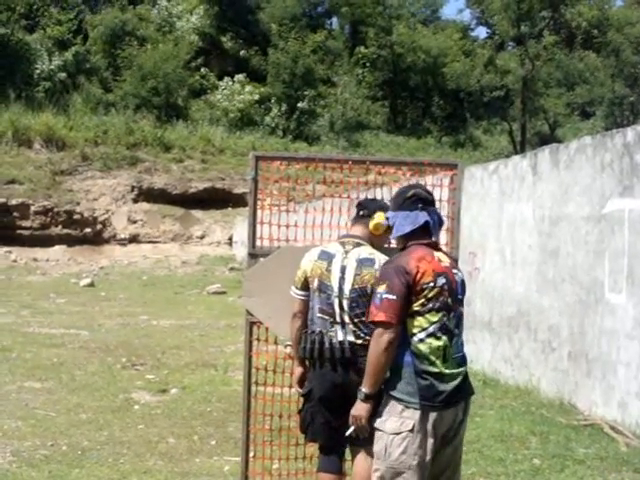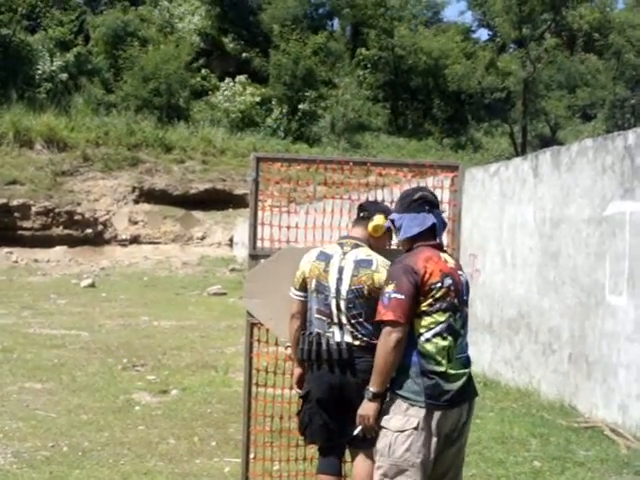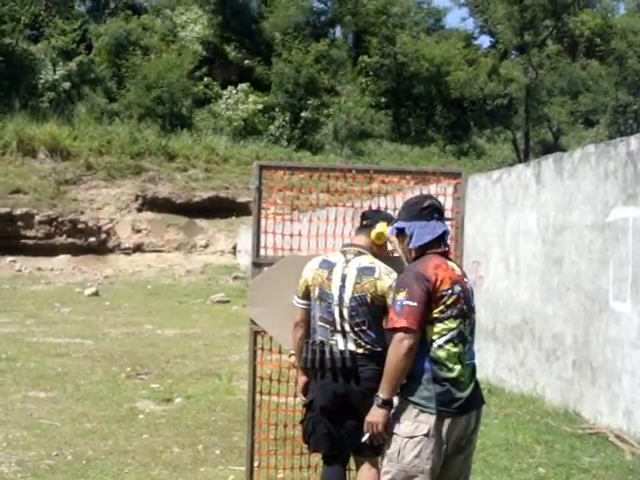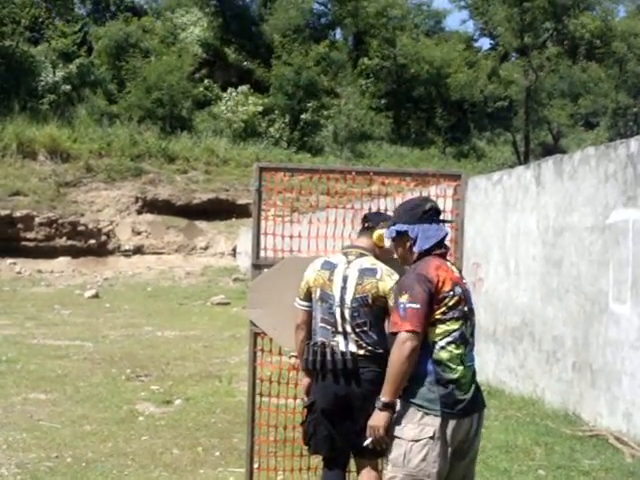
dt=0.4s
person 1, frame 1
left shoulder: (400, 266)
right shoulder: (451, 267)
left elbow: (386, 336)
left wrist: (365, 395)
left hip: (412, 399)
right hip: (454, 396)
person 1, frame 2
left shoulder: (408, 266)
right shoulder: (455, 267)
left elbow: (394, 335)
left wrist: (373, 394)
left hip: (417, 399)
right hip: (459, 396)
person 1, frame 3
left shoulder: (417, 274)
right shoulder: (458, 274)
left elbow: (405, 342)
left wrist: (382, 401)
left hip: (427, 406)
right hip: (466, 404)
person 1, frame 4
left shoulder: (418, 276)
right shoulder: (454, 274)
left elbow: (408, 343)
left wrist: (384, 405)
left hip: (430, 409)
right hip: (467, 406)
person 2, frame 1
left shoulder: (313, 258)
right shoulder: (382, 266)
left elbow: (299, 315)
left wrist: (299, 362)
left hip: (323, 364)
right hip: (365, 364)
left knee: (329, 446)
right knee: (365, 444)
person 2, frame 2
left shoulder: (312, 259)
right shoulder: (380, 268)
left elbow: (297, 316)
left wrist: (298, 362)
left hip: (321, 365)
right hip: (363, 365)
left knee: (328, 448)
right knee: (363, 447)
person 2, frame 3
left shoulder: (314, 267)
right shoulder: (384, 276)
left elbow: (301, 325)
left wrist: (303, 371)
left hip: (325, 372)
right hip: (367, 373)
left knee: (332, 456)
right knee: (367, 455)
person 2, frame 4
left shoulder: (316, 269)
right shoulder: (385, 277)
left elbow: (302, 326)
left wrist: (306, 372)
left hip: (325, 374)
right hip: (367, 374)
